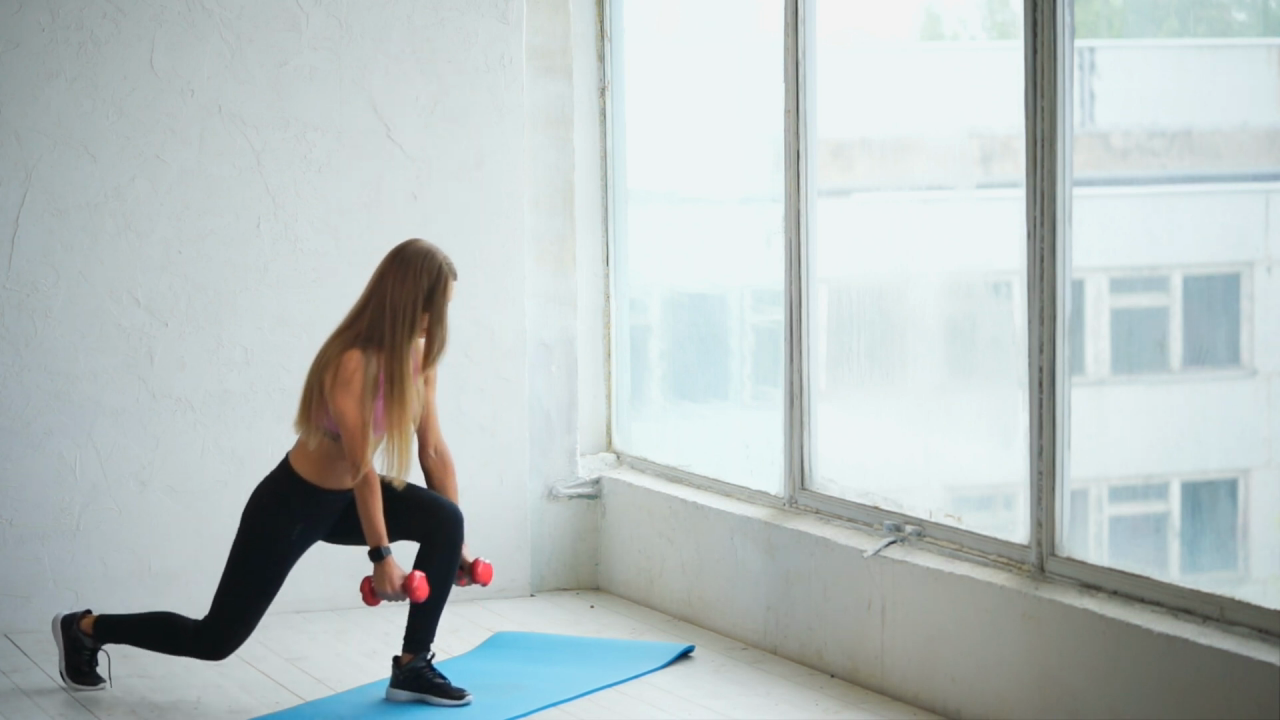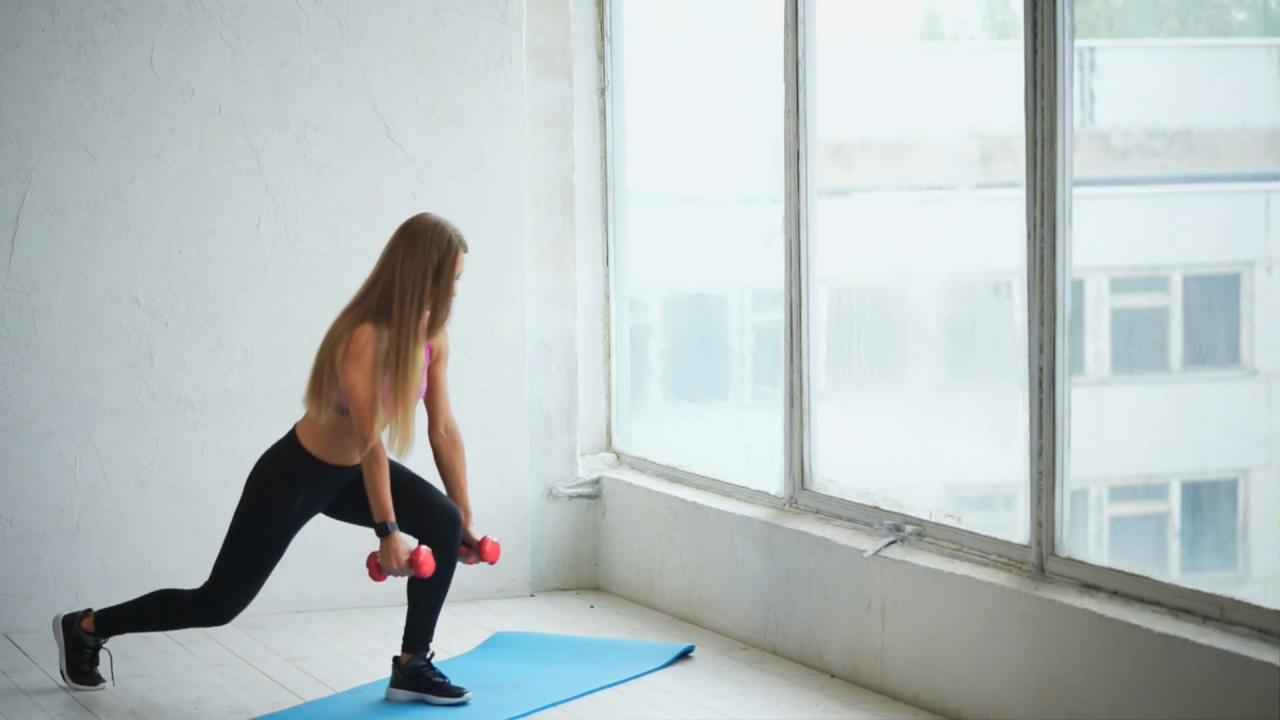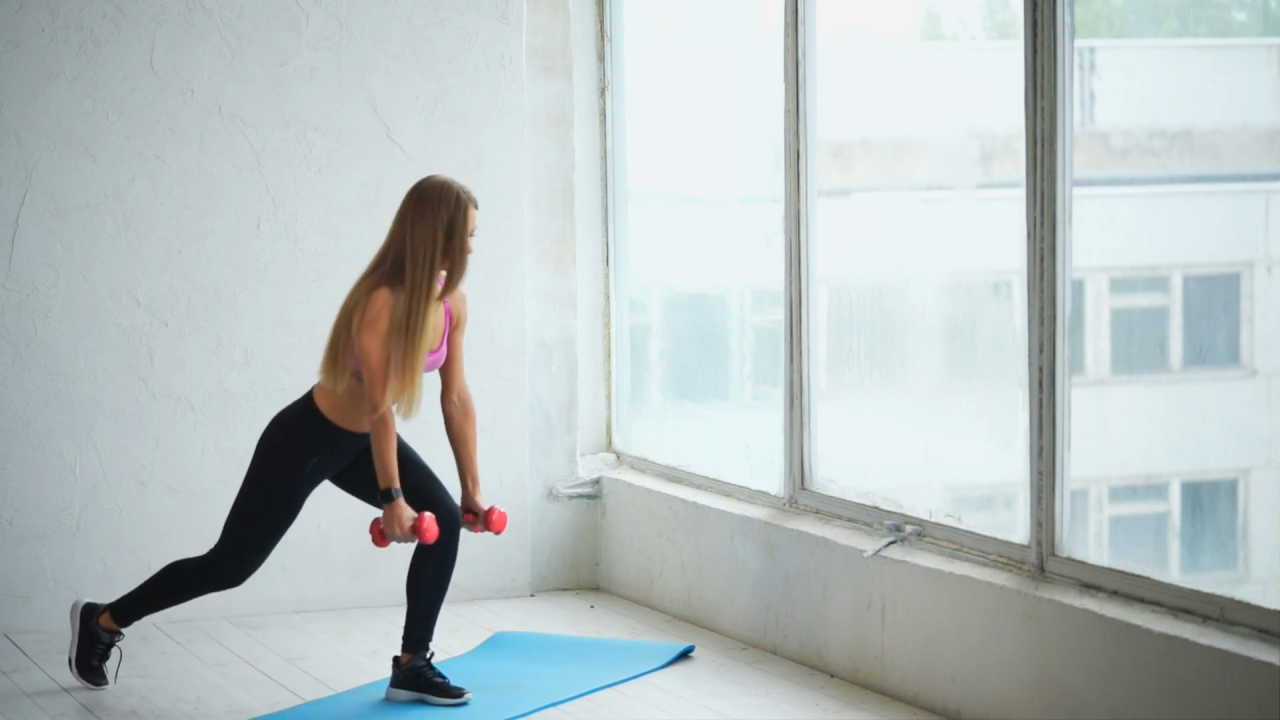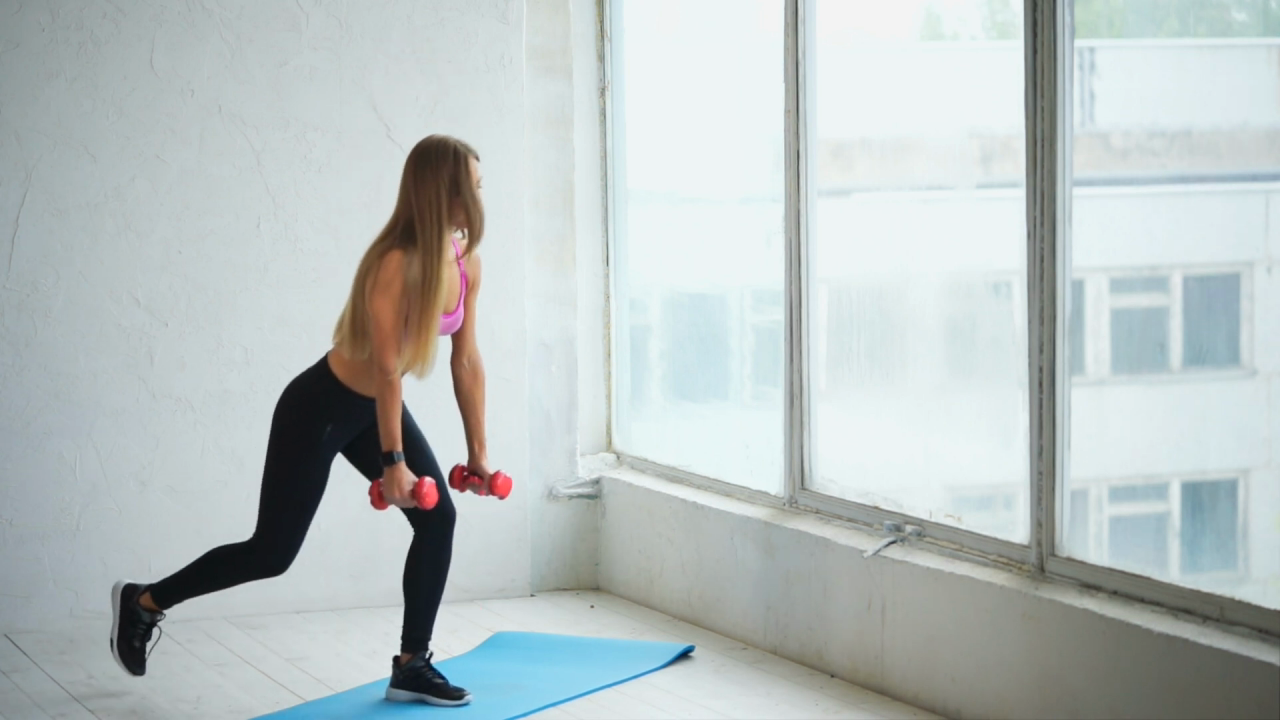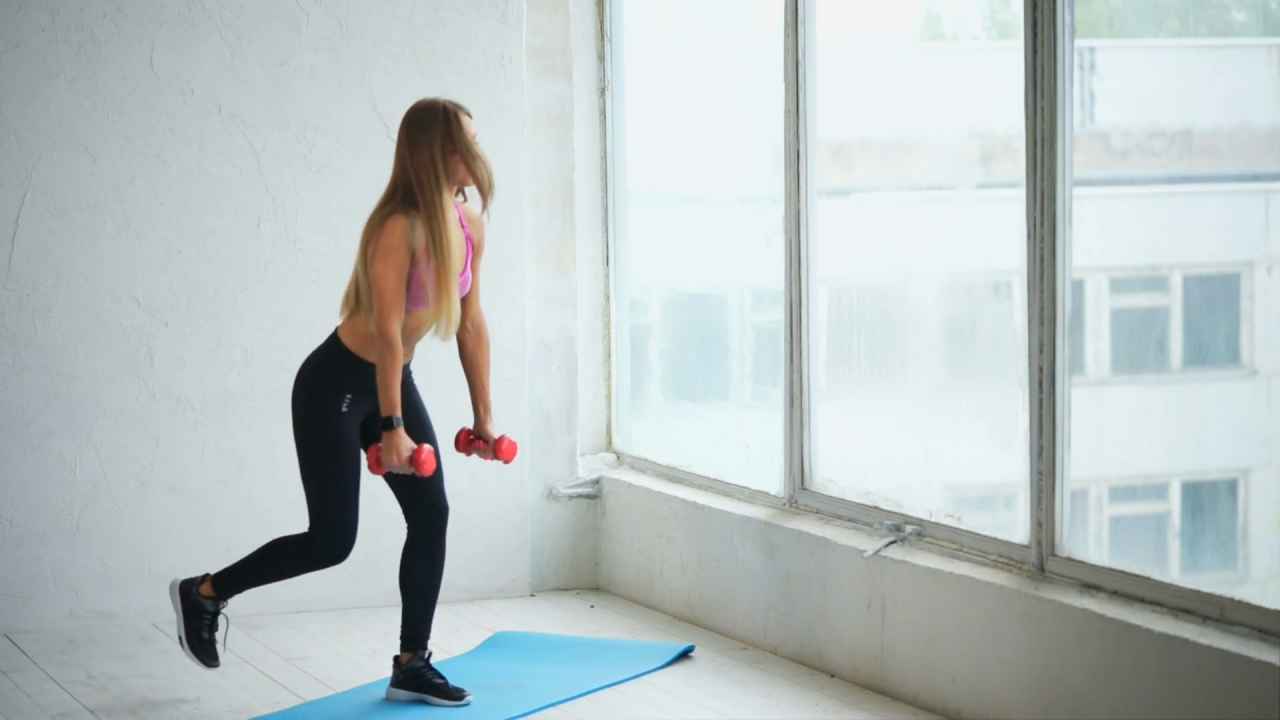
dt=0.2s
person 1, frame 1
left shoulder: (420, 358)
right shoulder: (352, 363)
left elbow: (434, 450)
right elbow: (362, 467)
left wrist: (459, 544)
right wrist: (381, 557)
left hip: (339, 500)
right hip: (288, 503)
left knee: (443, 524)
right knee: (219, 639)
left ankle: (412, 668)
right ankle: (82, 629)
person 1, frame 2
left shoulder: (432, 334)
right shoulder: (364, 337)
left elbow: (444, 429)
right elbow: (371, 442)
left wrist: (466, 520)
right wrist: (387, 532)
left hip: (346, 472)
right hip: (293, 474)
left knee: (440, 526)
right knee: (220, 602)
left ankle: (411, 667)
right ankle: (83, 628)
person 1, frame 3
left shoulder: (452, 302)
right shoulder: (381, 302)
left elbow: (457, 398)
right elbow: (380, 407)
left wrist: (471, 490)
right wrist: (390, 499)
left hip: (359, 440)
right hip: (304, 440)
left knee: (441, 522)
right knee: (232, 563)
left ankle: (411, 667)
right ankle: (102, 621)
person 1, frame 4
left shoulder: (466, 263)
right shoulder: (394, 264)
left elbow: (467, 361)
right elbow: (386, 369)
left wrist: (478, 451)
right wrist: (392, 463)
left hip: (375, 405)
right hip: (318, 408)
left knee: (437, 517)
right knee: (275, 549)
left ankle: (411, 668)
right ankle: (142, 603)
person 1, frame 5
left shoulder: (469, 224)
right shoulder: (396, 227)
left elbow: (471, 325)
right elbow: (384, 331)
left wrist: (482, 416)
right wrist: (391, 430)
left hip: (394, 380)
right hip: (334, 384)
left knee: (431, 514)
right knee: (334, 538)
left ankle: (411, 667)
right ankle: (202, 594)
